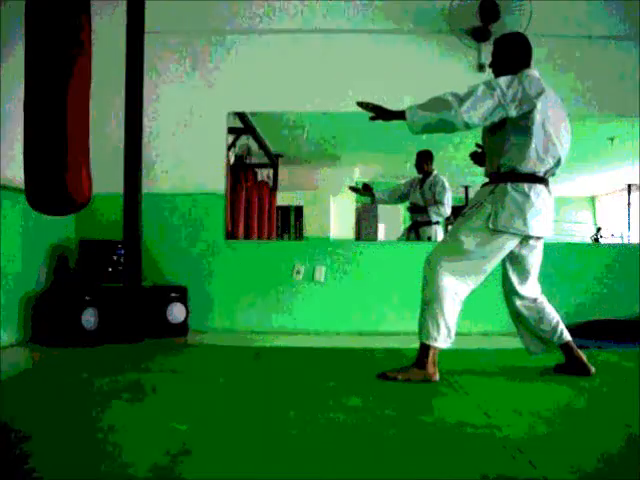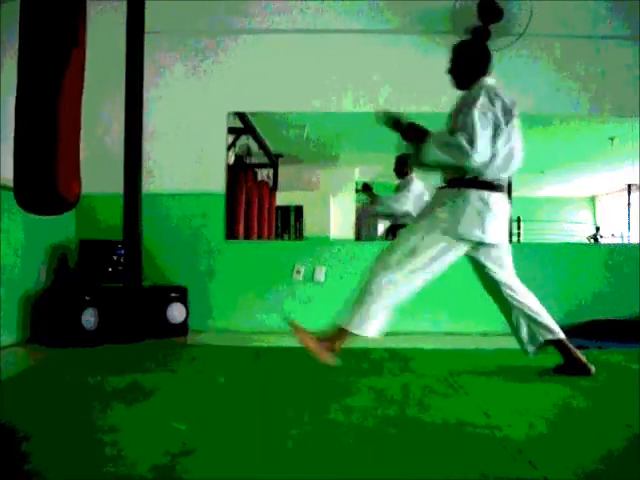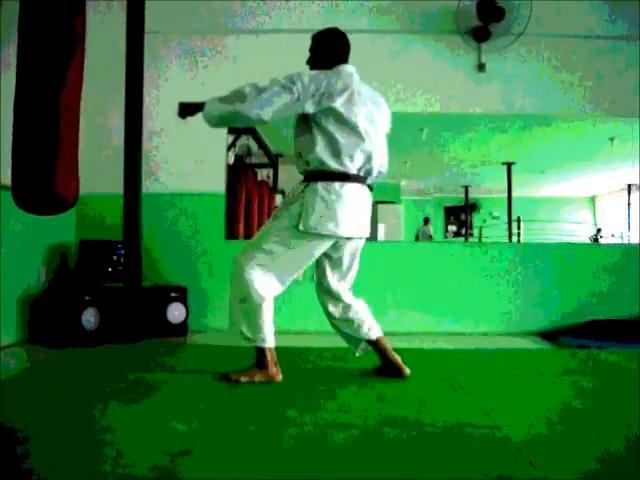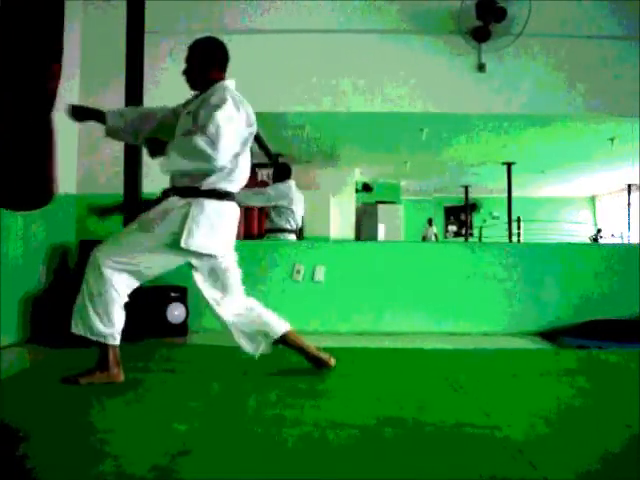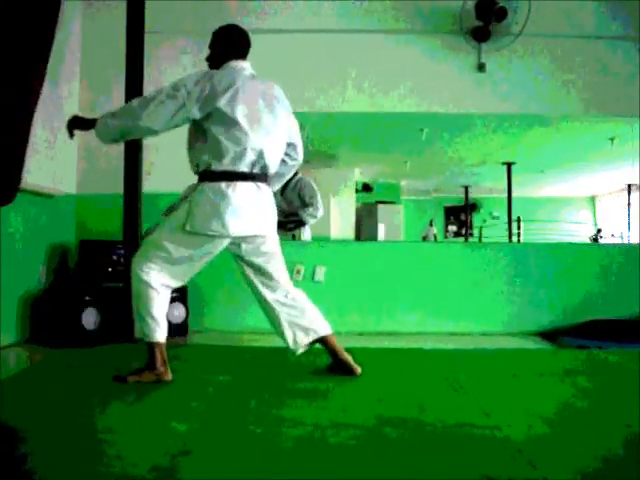
dt=0.7s
person 1, frame 1
left shoulder: (516, 86)
right shoulder: (552, 101)
left elbow: (460, 109)
left wrist: (398, 114)
right wrist: (494, 159)
left hip: (510, 198)
right hip: (537, 201)
left knee: (443, 266)
right knee: (523, 290)
left ankle: (425, 363)
right ankle: (575, 358)
person 1, frame 2
left shoulder: (482, 98)
right shoulder: (492, 101)
left elbow: (469, 152)
right elbow: (473, 150)
left wrist: (421, 145)
right wrist: (417, 134)
left hip: (465, 205)
right hip: (489, 208)
left knee: (395, 267)
right knee: (506, 287)
left ankle: (331, 343)
right ankle: (573, 356)
person 1, frame 3
left shoulder: (321, 82)
right shoulder: (374, 99)
left elbow: (259, 101)
right elbow: (378, 164)
left wrist: (202, 107)
left hip: (323, 197)
right hip: (357, 200)
left knee: (252, 267)
right knee: (336, 291)
left ankle: (266, 365)
right ankle: (392, 361)
person 1, frame 4
left shoulder: (227, 103)
right shoulder: (205, 101)
left elbow: (214, 154)
right elbow: (158, 121)
left wrist: (165, 148)
right wrist: (100, 116)
left hip: (194, 214)
right hip: (215, 216)
left knee: (107, 263)
right knee: (230, 301)
left ankle: (109, 365)
right ankle: (312, 352)
person 1, frame 5
left shoulder: (208, 83)
right shoulder: (274, 92)
left elbow: (149, 113)
right elbow: (293, 153)
left wrist: (93, 124)
left hip: (216, 199)
right hip: (258, 202)
left knee: (150, 267)
right knee: (276, 285)
left ankle: (158, 365)
right ankle: (342, 358)
